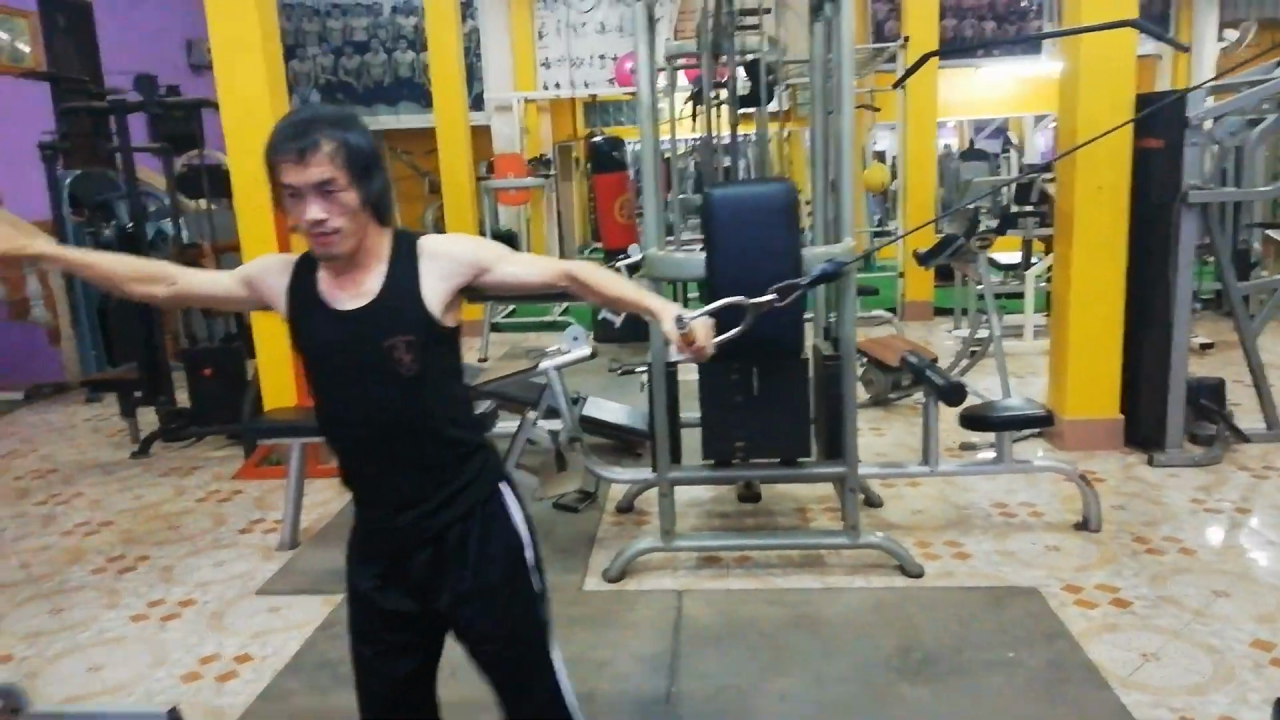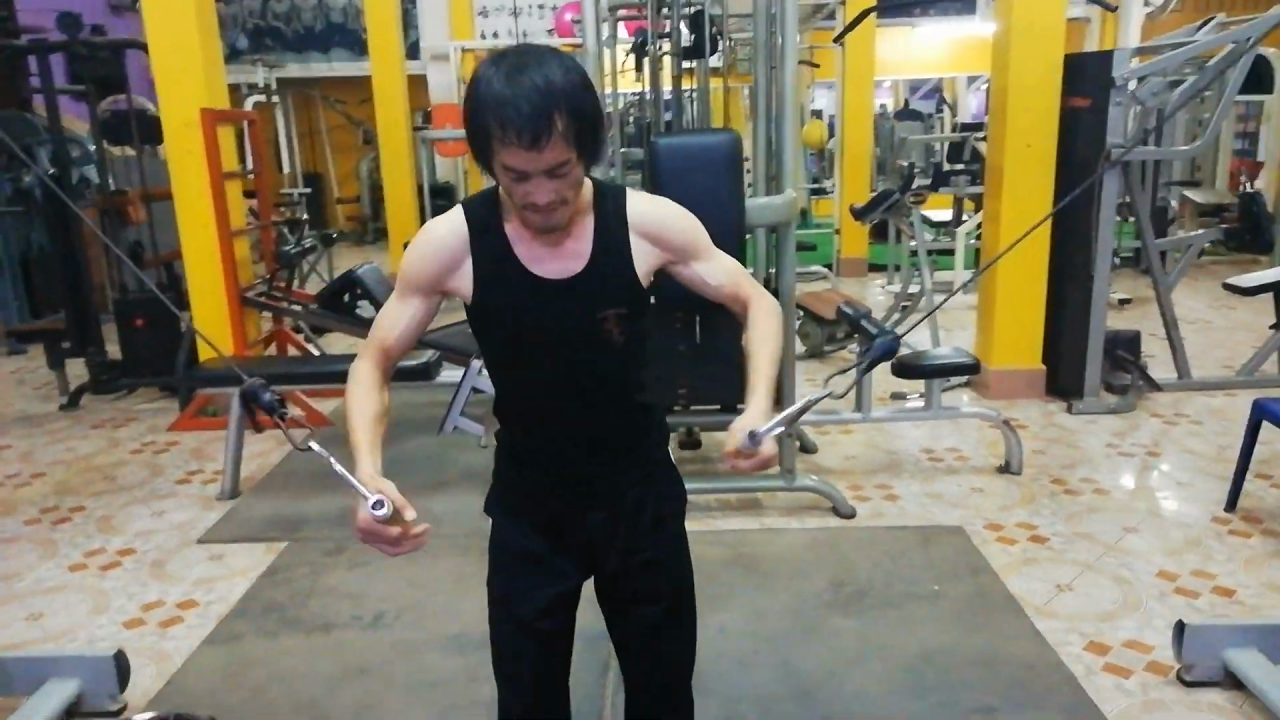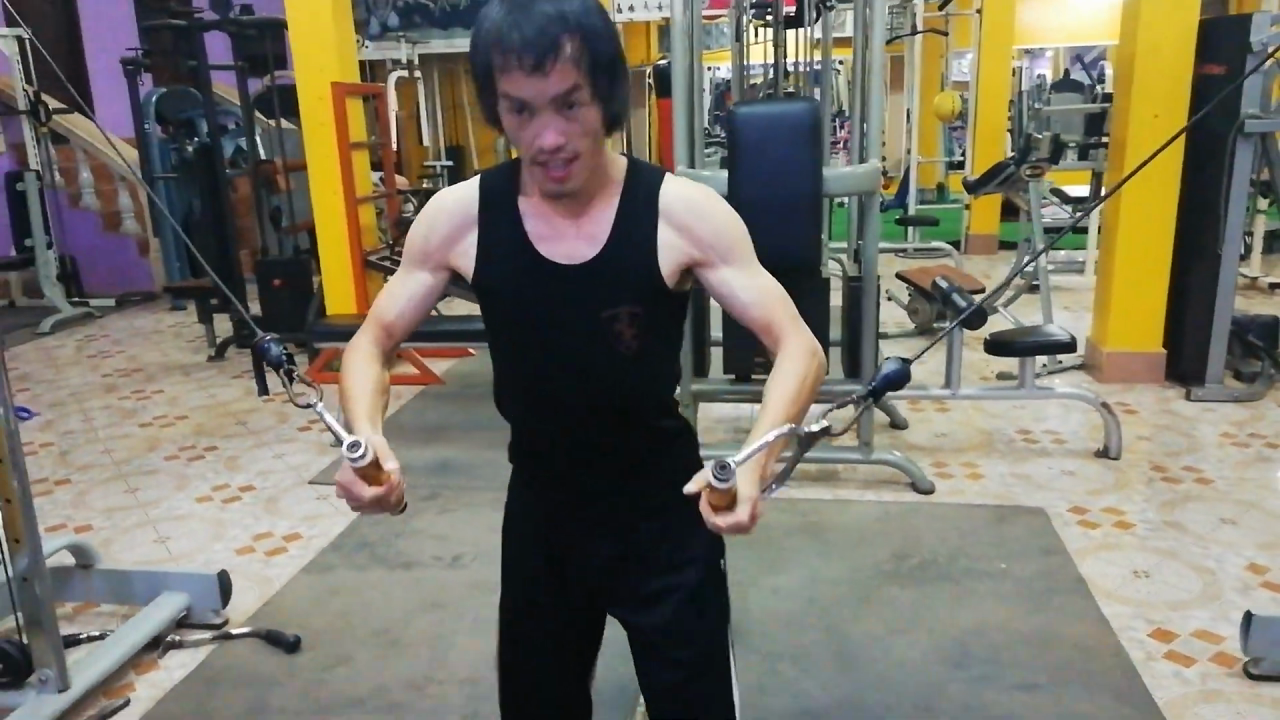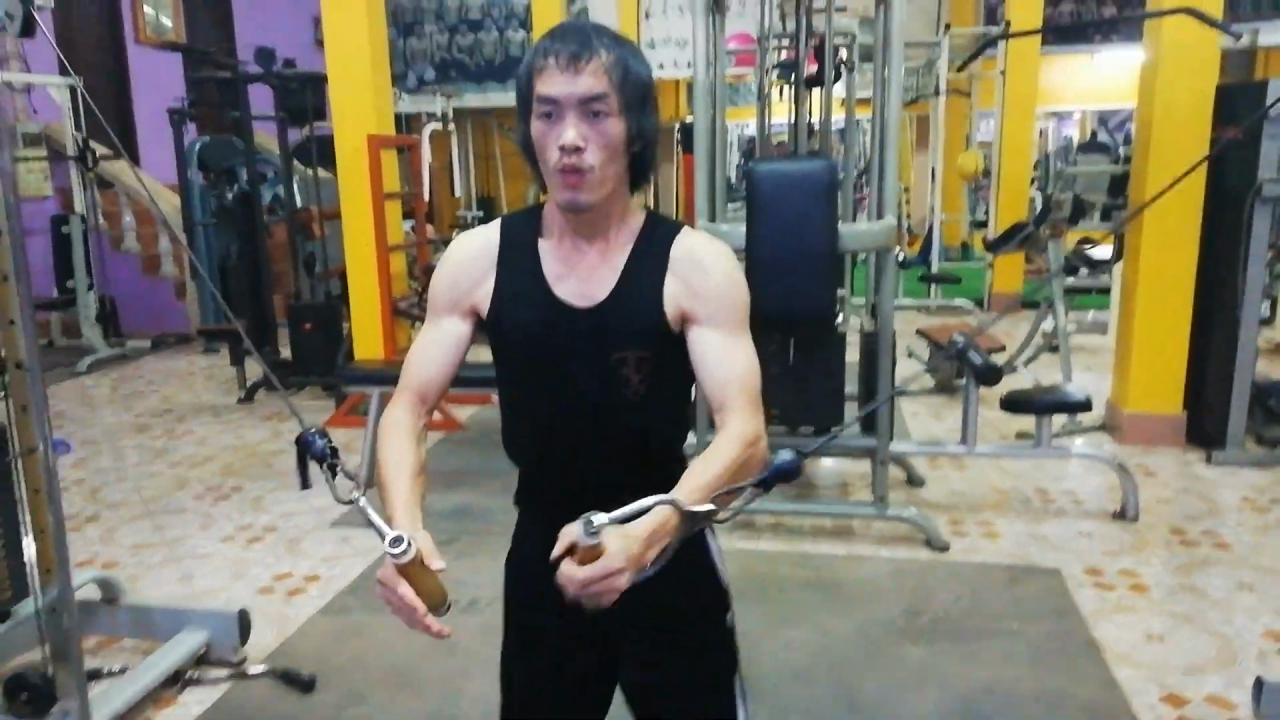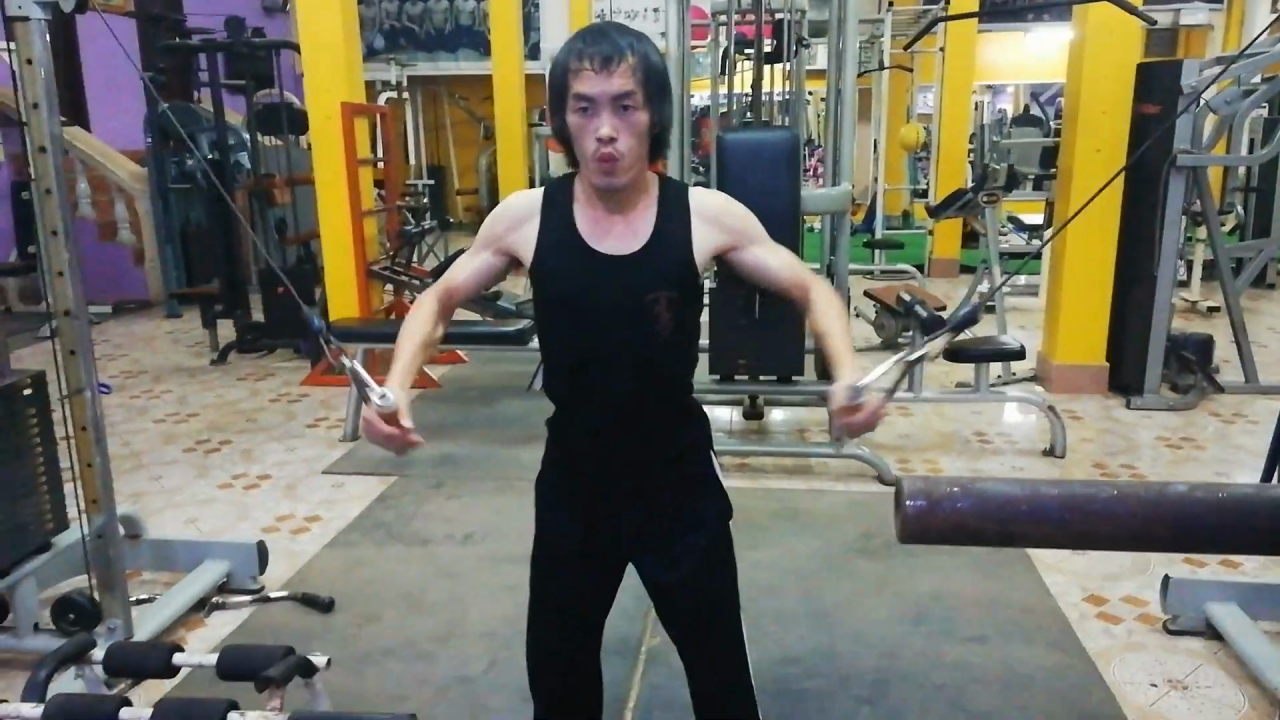
dt=1s
person 1, frame 1
left shoulder: (440, 261)
right shoulder: (285, 282)
left elbow: (568, 275)
right elbow: (160, 283)
left wrist: (661, 311)
left hip: (474, 526)
right hip: (381, 541)
person 1, frame 2
left shoulder: (647, 222)
right shoulder: (450, 243)
left elbow: (755, 303)
right elbow: (375, 362)
left wrist: (757, 409)
right wrist: (370, 473)
left hip: (638, 490)
right hip: (528, 504)
person 1, frame 3
left shoulder: (682, 211)
right shoulder: (460, 216)
left elbow: (798, 348)
right elbow: (373, 340)
left wrist: (757, 458)
right wrist: (366, 439)
left hip: (664, 519)
right hip: (540, 514)
person 1, frame 4
left shoulder: (696, 264)
right shoulder: (479, 258)
left elbow: (743, 430)
right elbow: (410, 404)
left wrist: (645, 535)
right wrist: (404, 525)
left hip: (667, 563)
right hip: (542, 562)
person 1, frame 5
left shoulder: (704, 215)
right shoulder: (526, 216)
left elbow: (811, 290)
right elbow: (442, 300)
left wrist: (846, 369)
right wrist: (396, 385)
left hip: (679, 478)
right hip: (573, 481)
left knee: (717, 661)
right knee: (557, 664)
